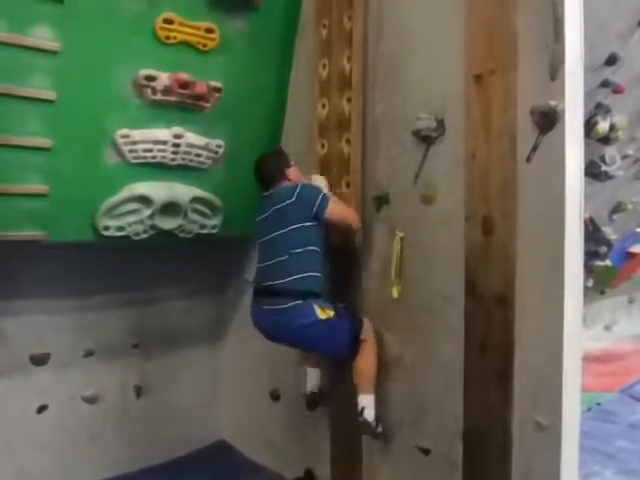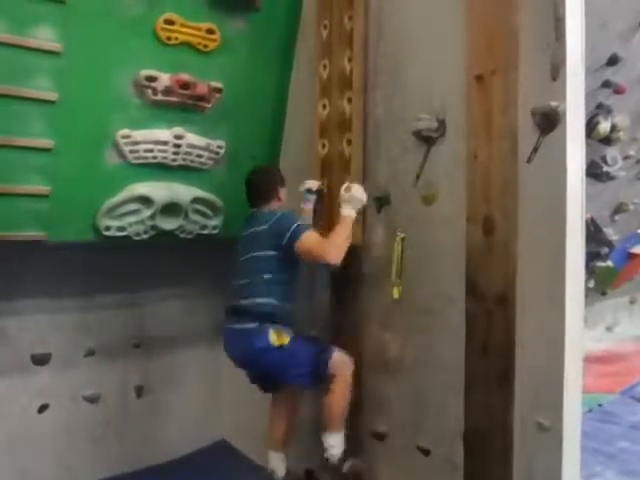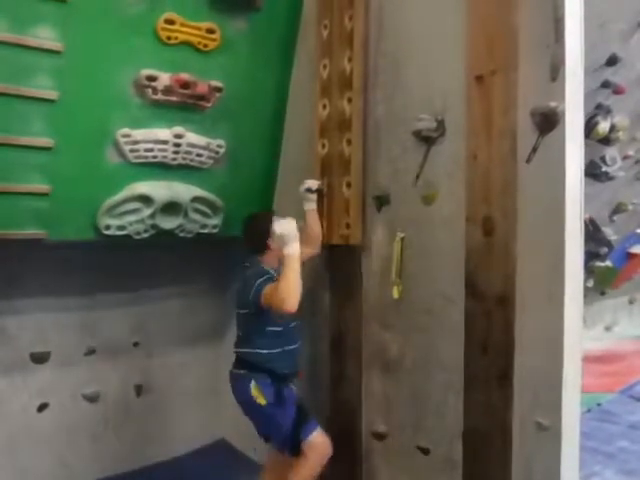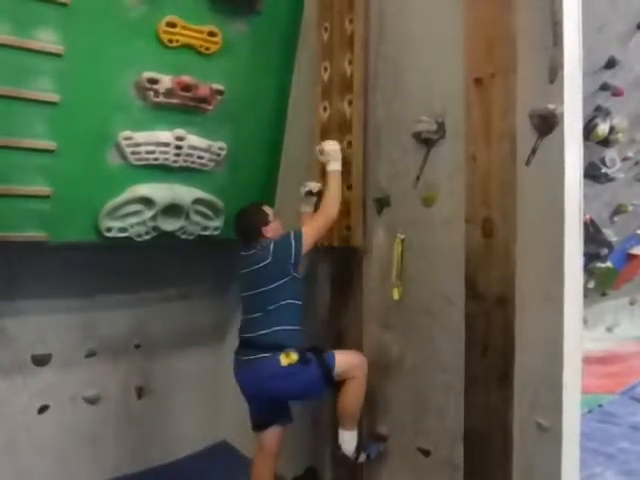
dt=0.4s
person 1, frame 1
left shoulder: (264, 209)
right shoulder: (302, 194)
right elbow: (352, 221)
right wrist: (321, 192)
left hip: (263, 314)
right hip: (297, 311)
left knee: (316, 327)
right knee: (365, 334)
left ankle: (313, 387)
right ankle: (367, 413)
person 1, frame 2
left shoulder: (253, 225)
right shoulder: (281, 220)
left elbow: (303, 243)
right elbow: (331, 254)
left wrist: (309, 201)
right wrist: (349, 211)
left hip: (238, 333)
right hip: (260, 334)
left knee: (287, 394)
right knee: (342, 367)
right ankle: (334, 454)
person 1, frame 3
left shoulder: (266, 270)
right shoulder: (261, 278)
left elbow: (314, 246)
right elbow: (288, 304)
left wrist: (310, 204)
right wrist: (291, 248)
left hip: (268, 382)
right hip: (261, 385)
left knee: (285, 452)
right knee: (317, 452)
person 1, frame 4
left shoulder: (251, 258)
right shoulder: (275, 252)
left elbow: (301, 240)
right elbow: (328, 215)
left wrist: (307, 205)
right wrist: (334, 165)
left hip: (249, 368)
right hip: (273, 366)
left knee: (268, 445)
right knee: (355, 364)
right ankle: (349, 444)
